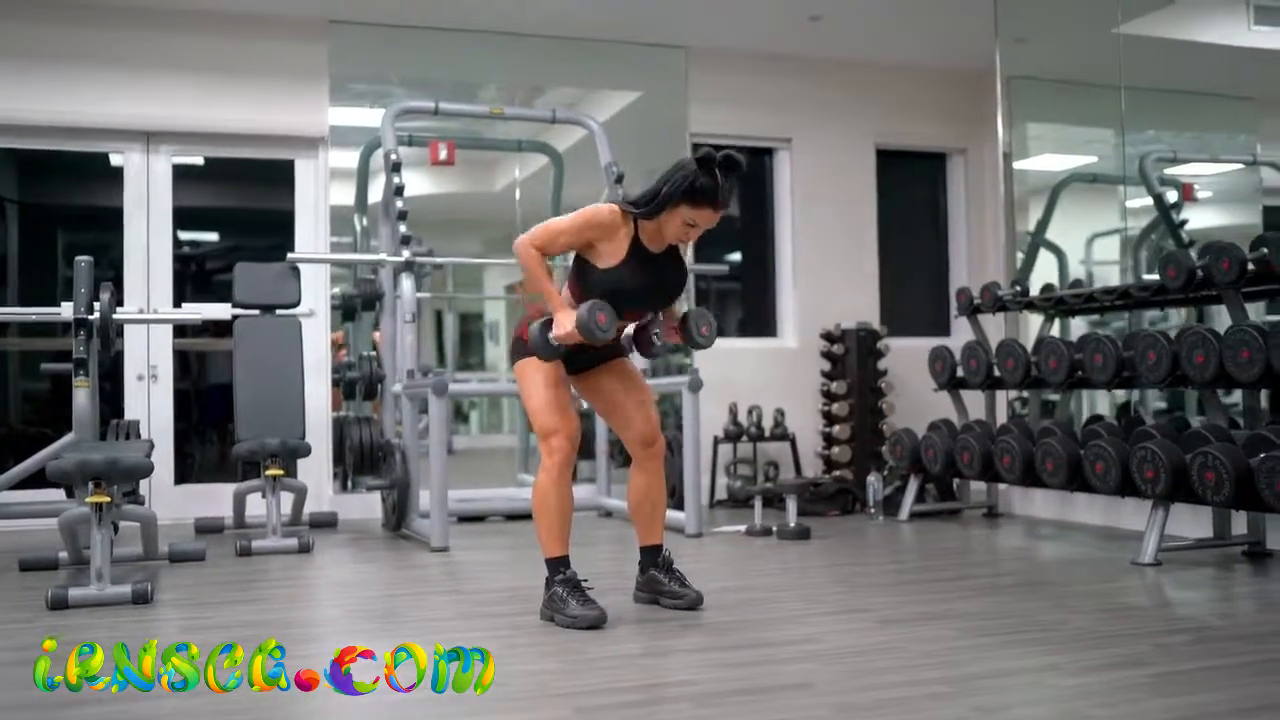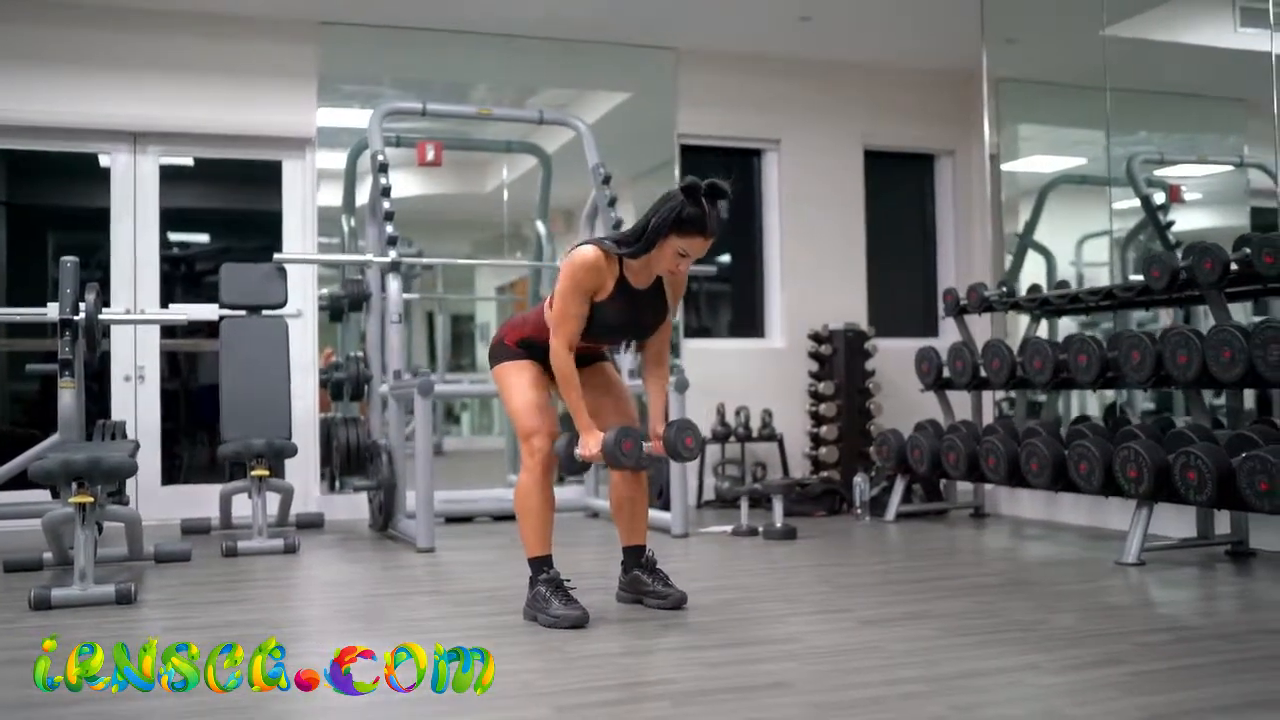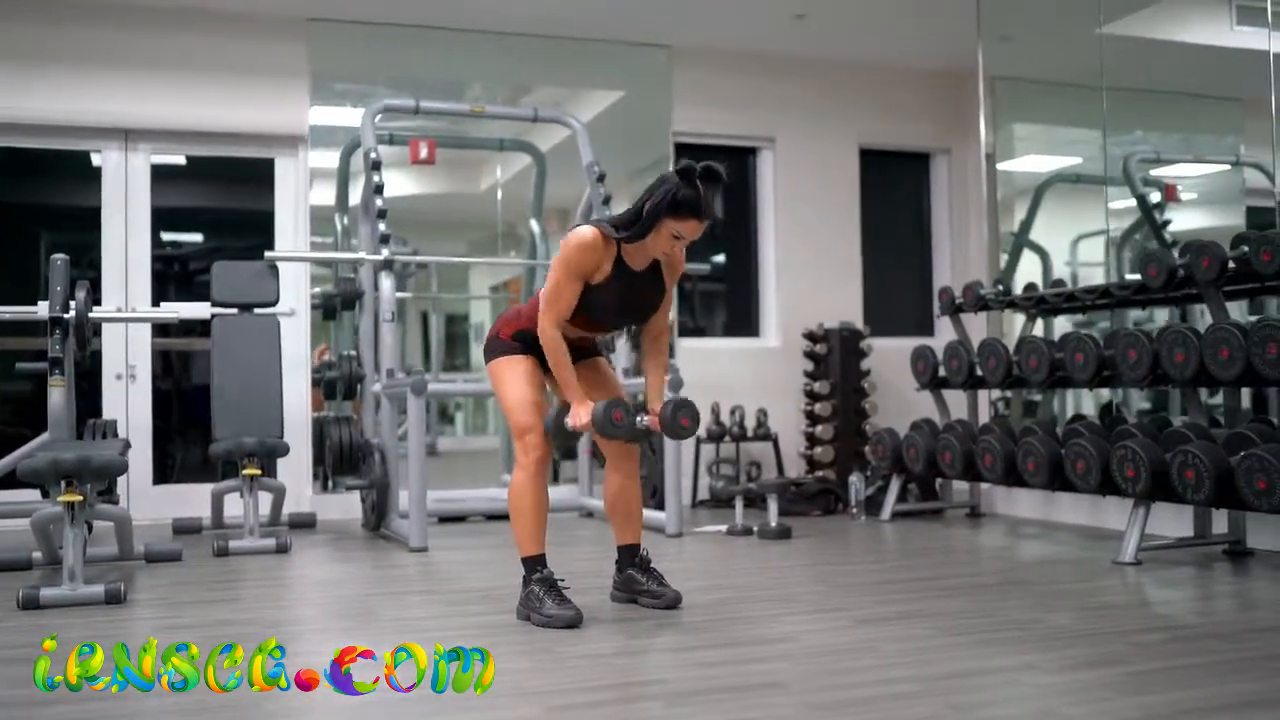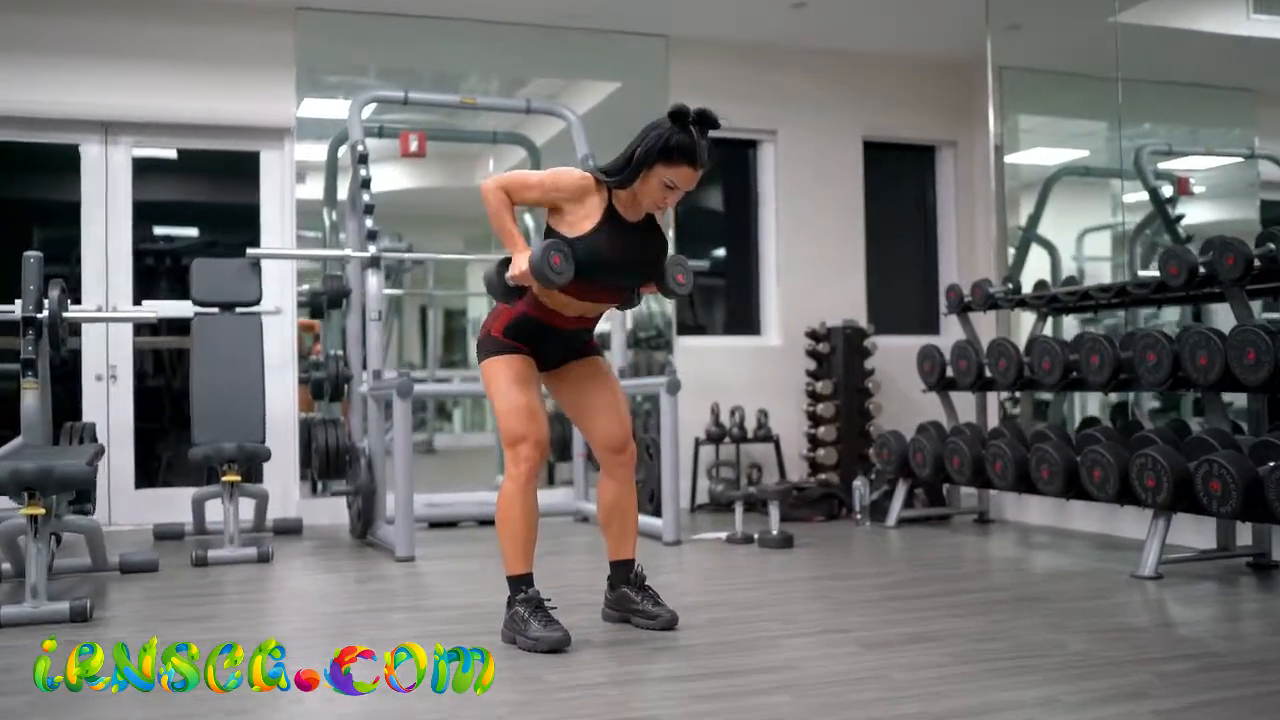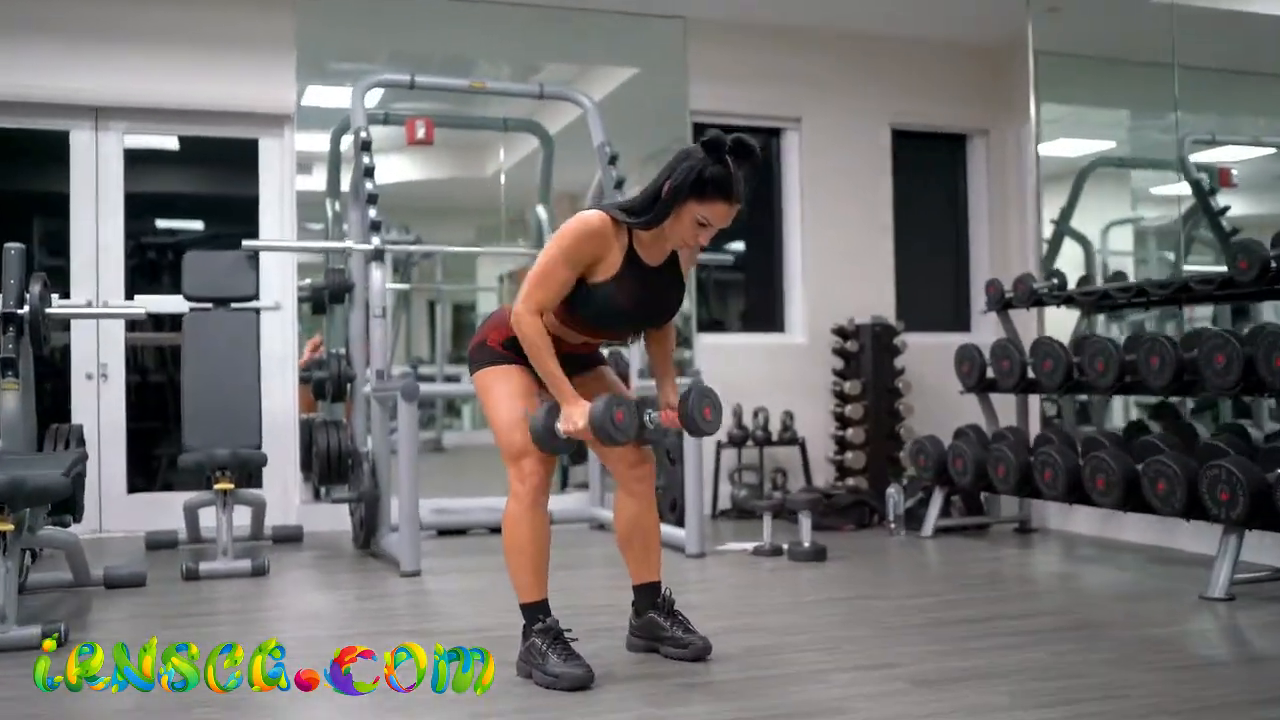
dt=0.5s
person 1, frame 1
left shoulder: (678, 239)
right shoulder: (607, 221)
right elbow: (526, 245)
left wrist: (670, 322)
right wrist: (559, 310)
left hip: (603, 347)
right hip: (545, 340)
left knee: (650, 442)
right knee: (560, 443)
left ankle: (652, 568)
right ankle: (558, 583)
person 1, frame 2
left shoulder: (673, 278)
right shoulder: (590, 262)
left elbow: (655, 351)
right elbow: (561, 349)
left wrist: (657, 422)
right wrist: (585, 428)
left hip: (587, 353)
right hip: (525, 347)
right knee: (541, 445)
left ankle: (636, 569)
right ankle: (541, 584)
person 1, frame 3
left shoulder: (670, 262)
right shoulder: (588, 243)
left elbow: (656, 334)
right elbow: (549, 326)
left wrist: (655, 402)
right wrist: (577, 402)
left hip: (580, 346)
right hip: (520, 341)
left knee: (626, 441)
right knee: (536, 443)
left ankle: (630, 568)
right ankle: (535, 583)
person 1, frame 4
left shoulder: (653, 209)
right shoulder: (578, 188)
right elbow: (493, 187)
left wrist: (646, 280)
right wrist: (520, 253)
left hip: (576, 341)
right hip: (515, 332)
left knee: (619, 449)
right knee: (528, 452)
left ankle: (623, 586)
right ankle: (520, 603)
person 1, frame 5
left shoulder: (682, 249)
right shoulder: (594, 230)
left elbow: (656, 315)
right elbow: (526, 313)
left wrist: (666, 388)
right wrist: (569, 401)
left hip: (578, 356)
right hip: (509, 349)
left knee: (637, 462)
right knee: (532, 468)
